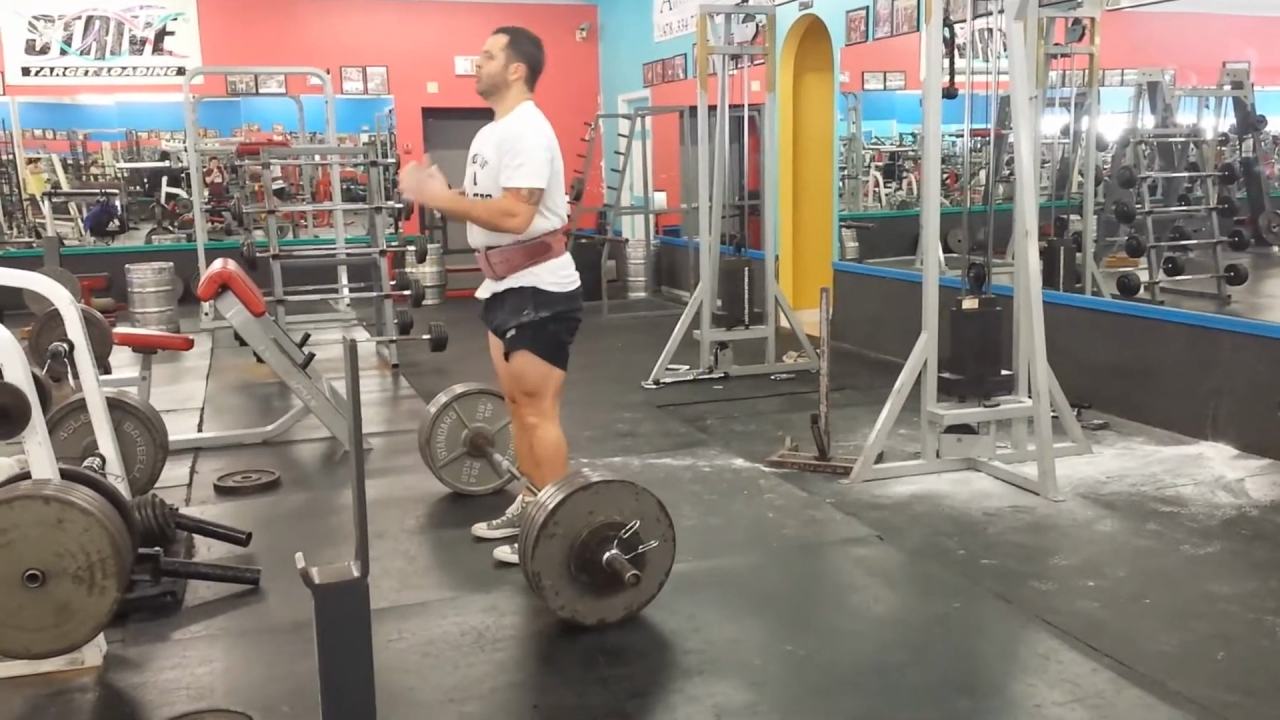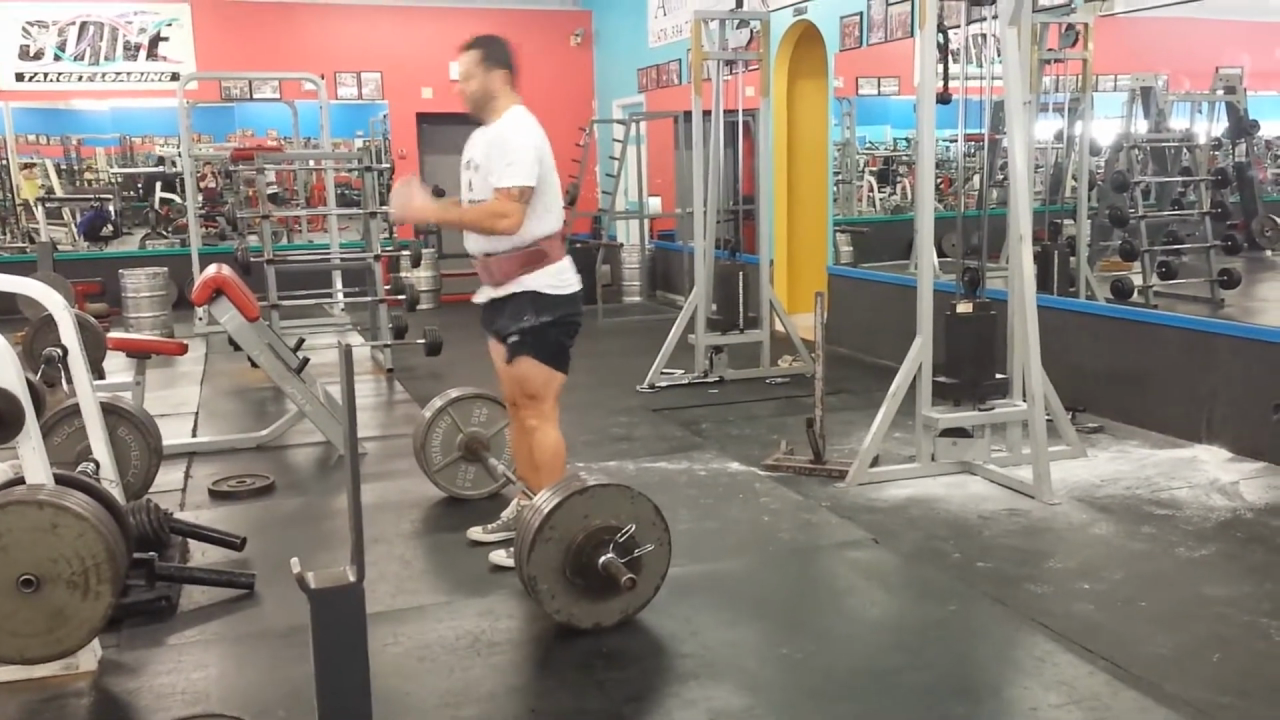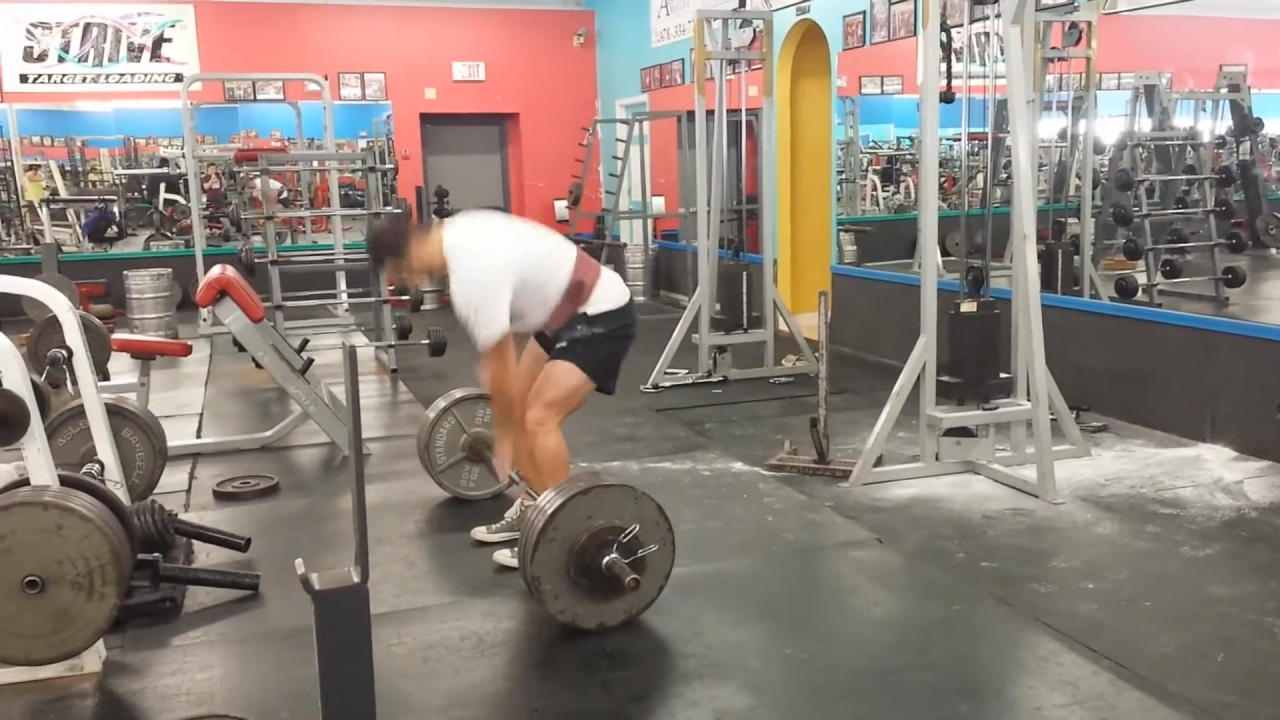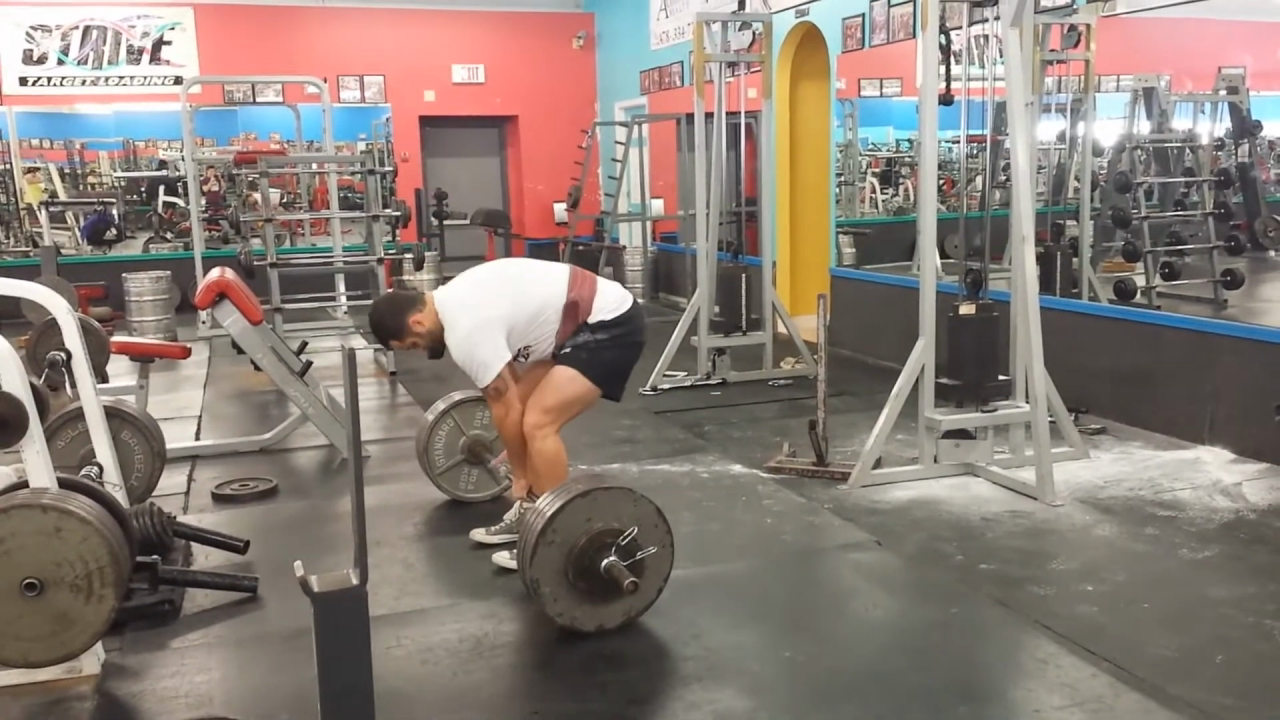
dt=0.3s
person 1, frame 1
left shoulder: (526, 131)
right shoulder: (495, 131)
left elbow: (515, 215)
left wrist: (442, 200)
right wrist: (438, 190)
left hip: (539, 292)
right hip: (508, 288)
left knee: (538, 413)
right knee: (518, 407)
right ankle: (531, 507)
person 1, frame 2
left shoulder: (515, 134)
right shoulder: (487, 136)
left elbow: (504, 216)
right elbow: (483, 211)
left wrist: (433, 213)
right wrist: (430, 205)
left hip: (540, 294)
right hip: (507, 293)
left knee: (537, 416)
right knee: (518, 409)
right ankle: (526, 510)
person 1, frame 3
left shoulder: (473, 278)
right shoulder: (454, 233)
left elbow: (501, 368)
left wrist: (507, 439)
left hip: (602, 316)
right hip: (575, 308)
left knee: (540, 417)
right knee: (524, 403)
right ankle: (530, 512)
person 1, frame 4
left shoulder: (465, 333)
right shoulder: (452, 299)
left elbow: (505, 406)
left wrist: (519, 475)
left hip: (609, 326)
right hip: (590, 318)
left knee: (539, 422)
right knee: (527, 409)
right ankle: (529, 513)
